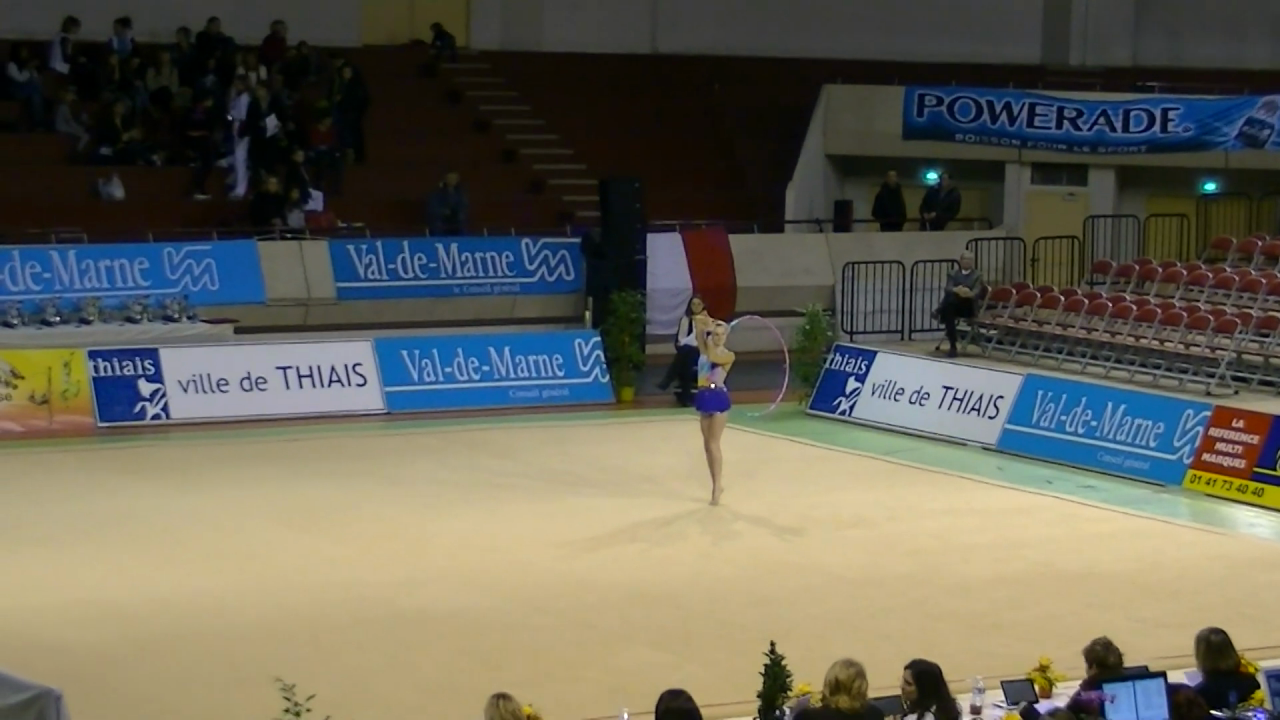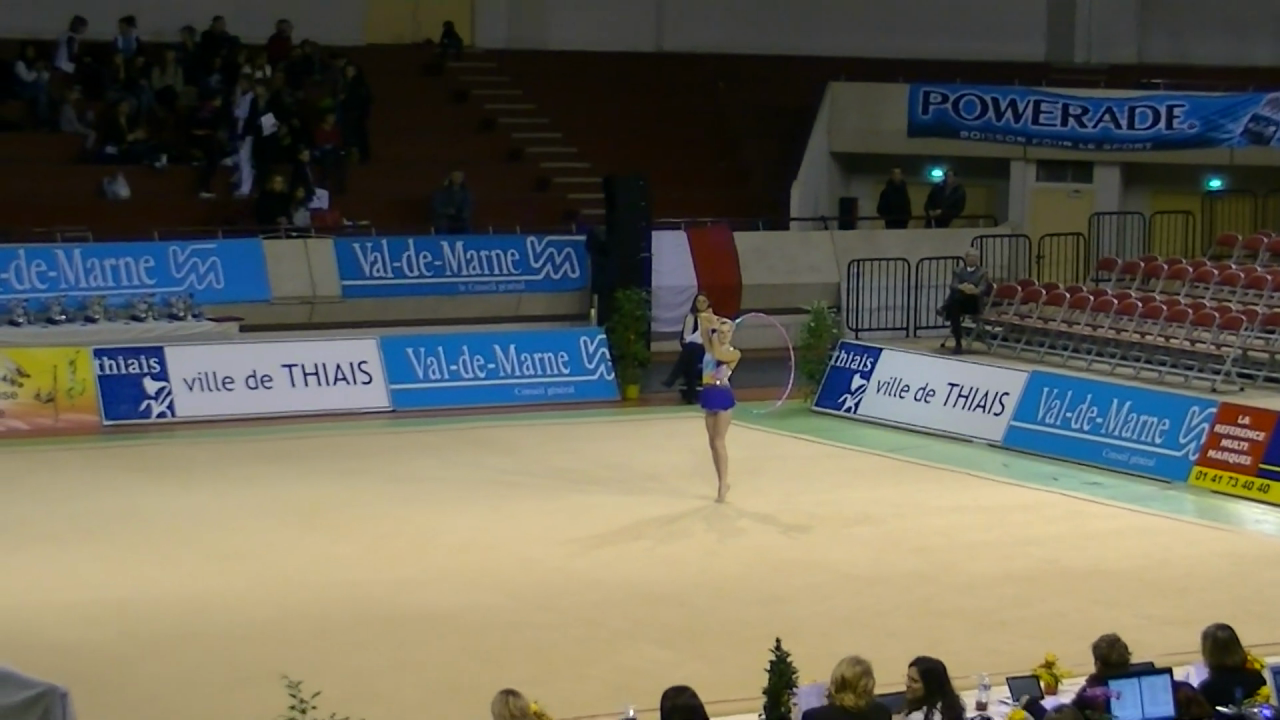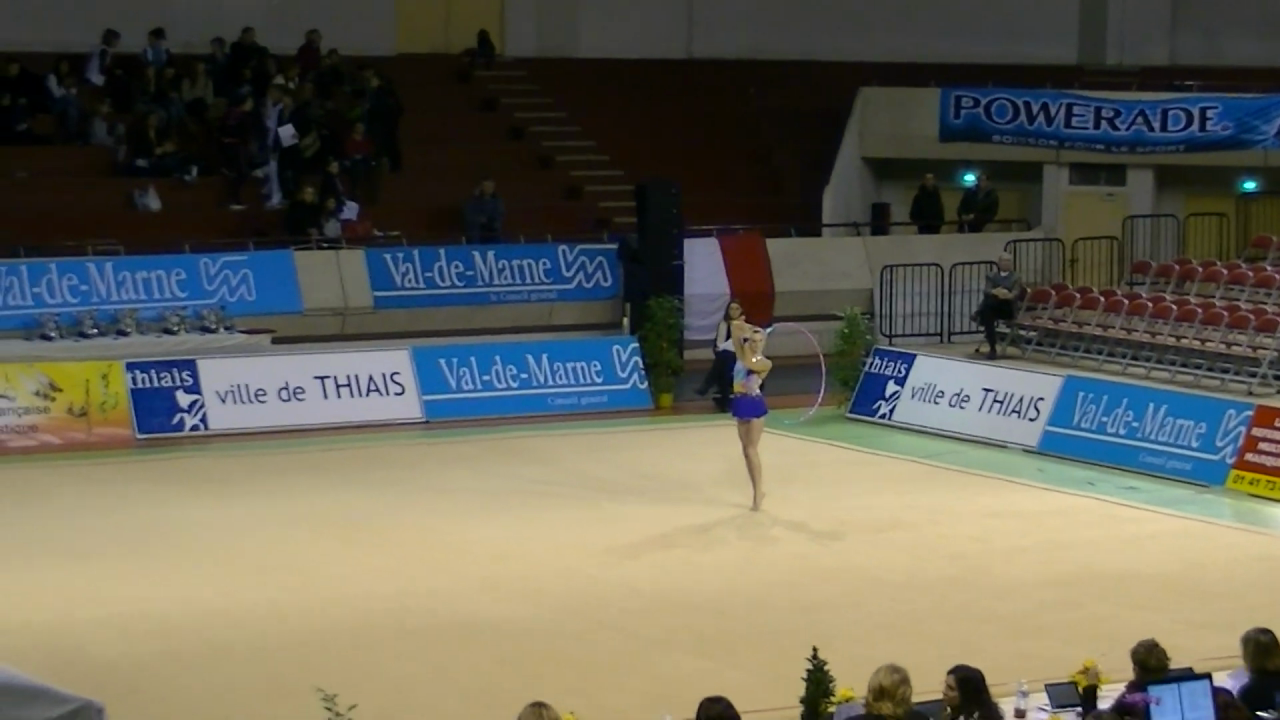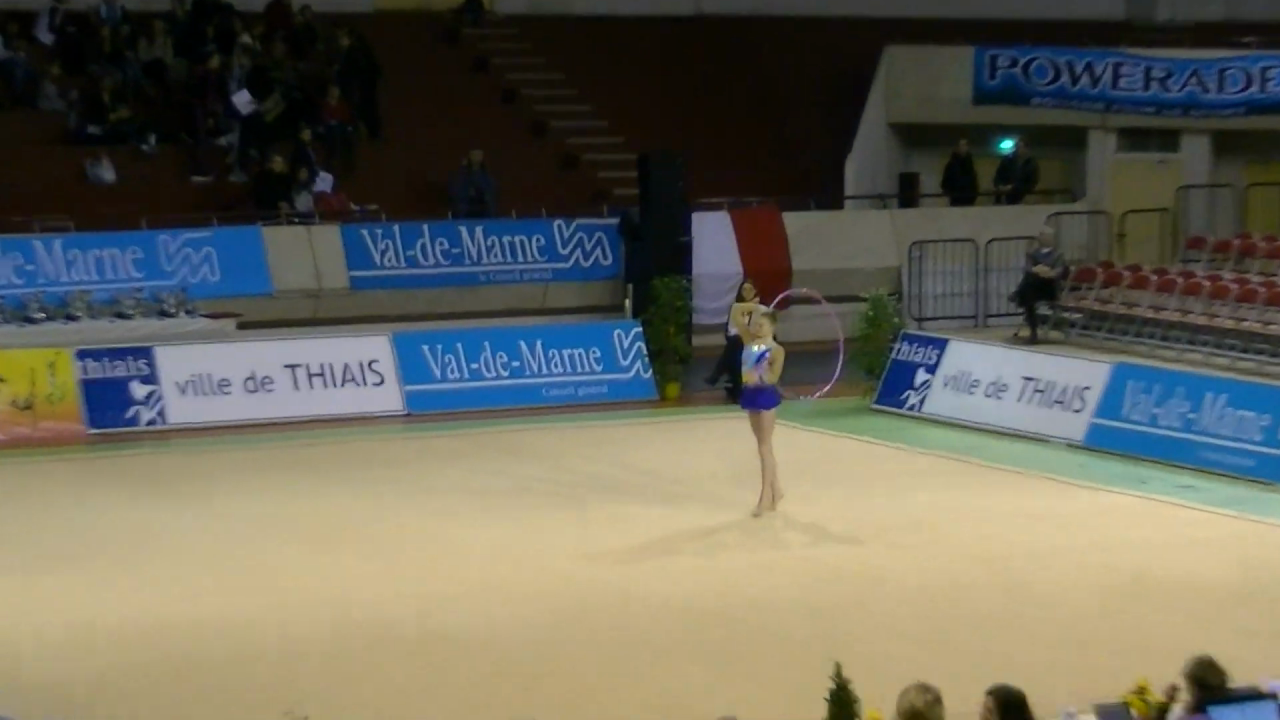
dt=0.3s
person 1, frame 1
left shoulder: (728, 355)
right shoulder: (704, 349)
left elbow: (713, 357)
right elbow: (697, 320)
left wrist: (709, 339)
left hip: (718, 398)
right hip: (703, 397)
left knee: (713, 445)
right knee: (707, 445)
left ankle: (717, 486)
right ankle: (716, 484)
person 1, frame 2
left shoulder: (734, 354)
right shoulder: (709, 346)
left elbow: (718, 354)
right elbow: (702, 317)
left wrist: (715, 333)
left hip: (722, 396)
right hip: (708, 395)
left knee: (718, 442)
right knee: (712, 443)
left ankle: (723, 484)
right ankle: (722, 482)
person 1, frame 3
left shoulder: (765, 363)
right shoulder: (741, 355)
left elbow: (748, 364)
right elbow: (734, 326)
left wrist: (746, 342)
right wrist: (748, 330)
left hip: (754, 405)
right hip: (740, 404)
left knee: (751, 451)
right knee: (746, 452)
left ankle: (758, 492)
right ankle: (757, 491)
person 1, frame 4
left shoulder: (776, 350)
right shoulder: (749, 340)
left elbow: (775, 378)
right elbow: (736, 311)
left wrist: (759, 379)
right wrist: (754, 308)
left hip: (765, 396)
right hip: (750, 395)
left knee: (764, 447)
right knee: (764, 447)
left ankle: (765, 496)
right ankle: (775, 491)
